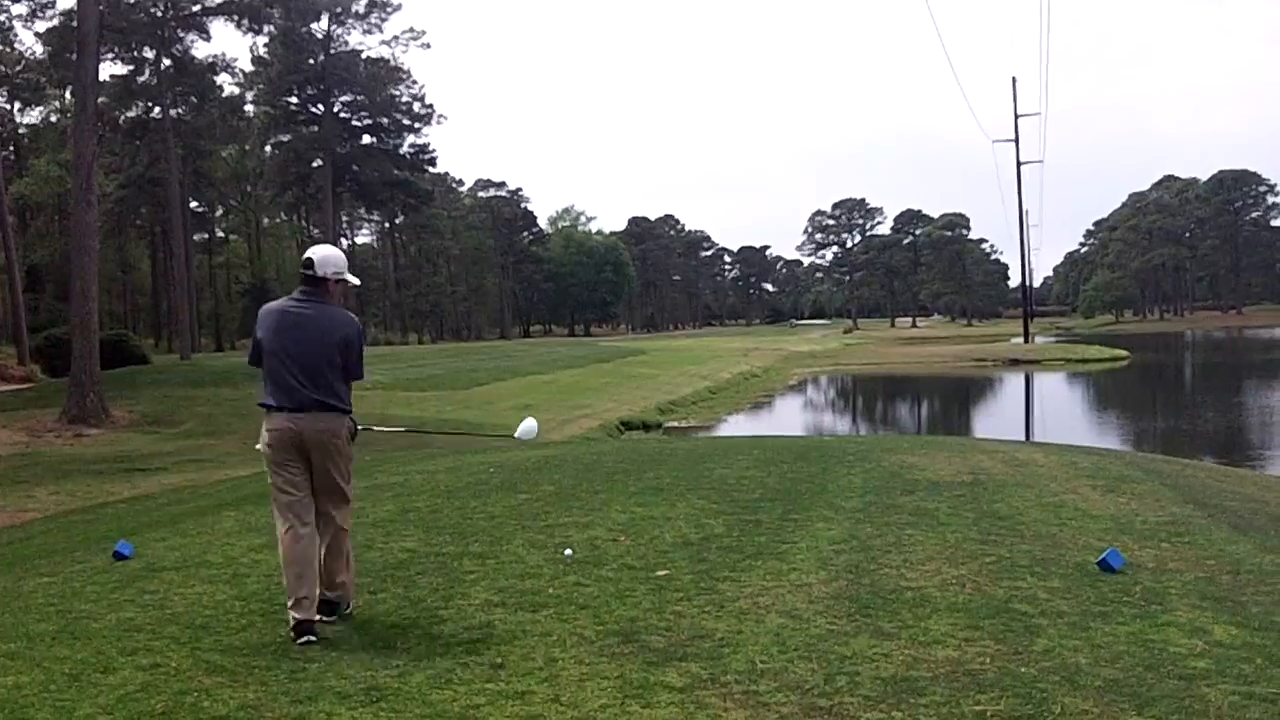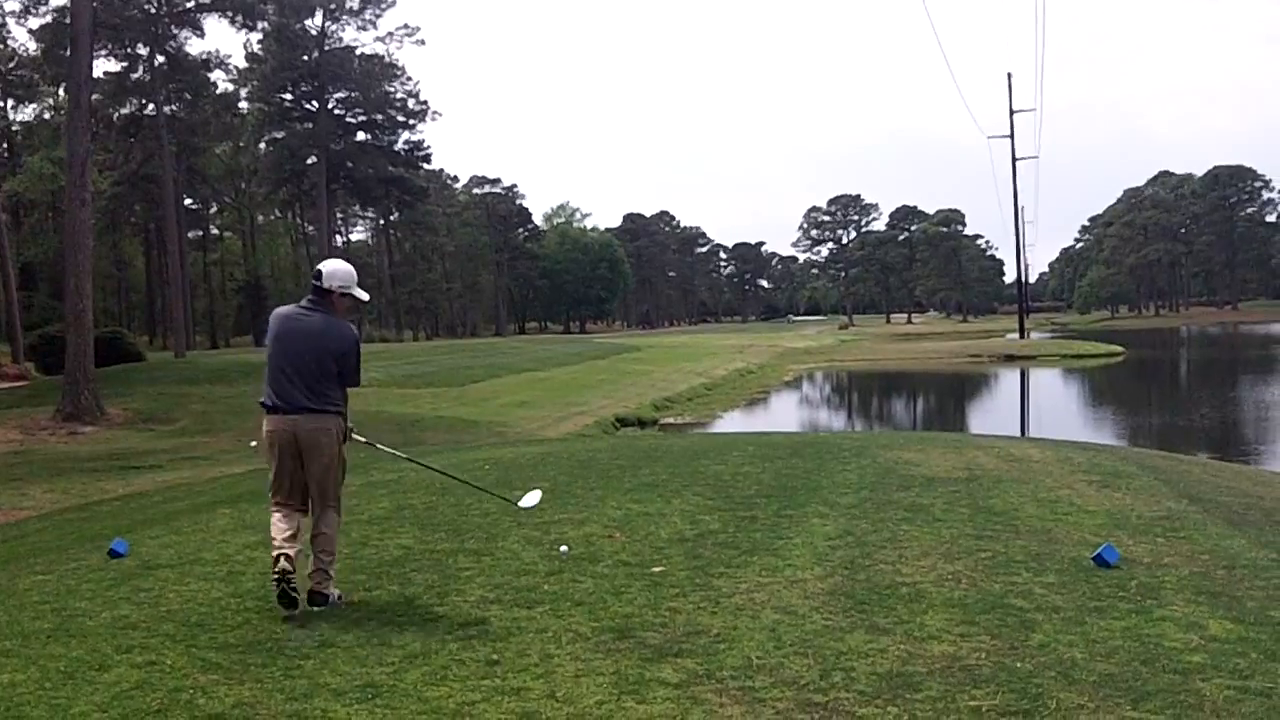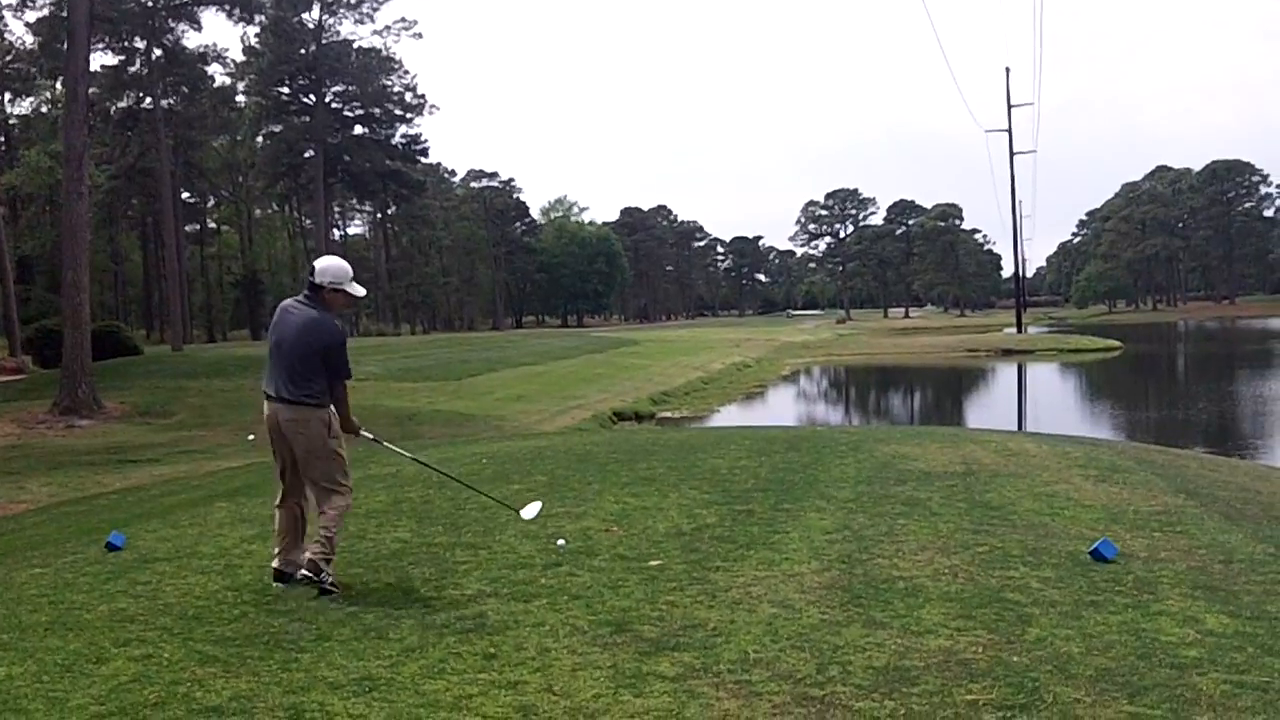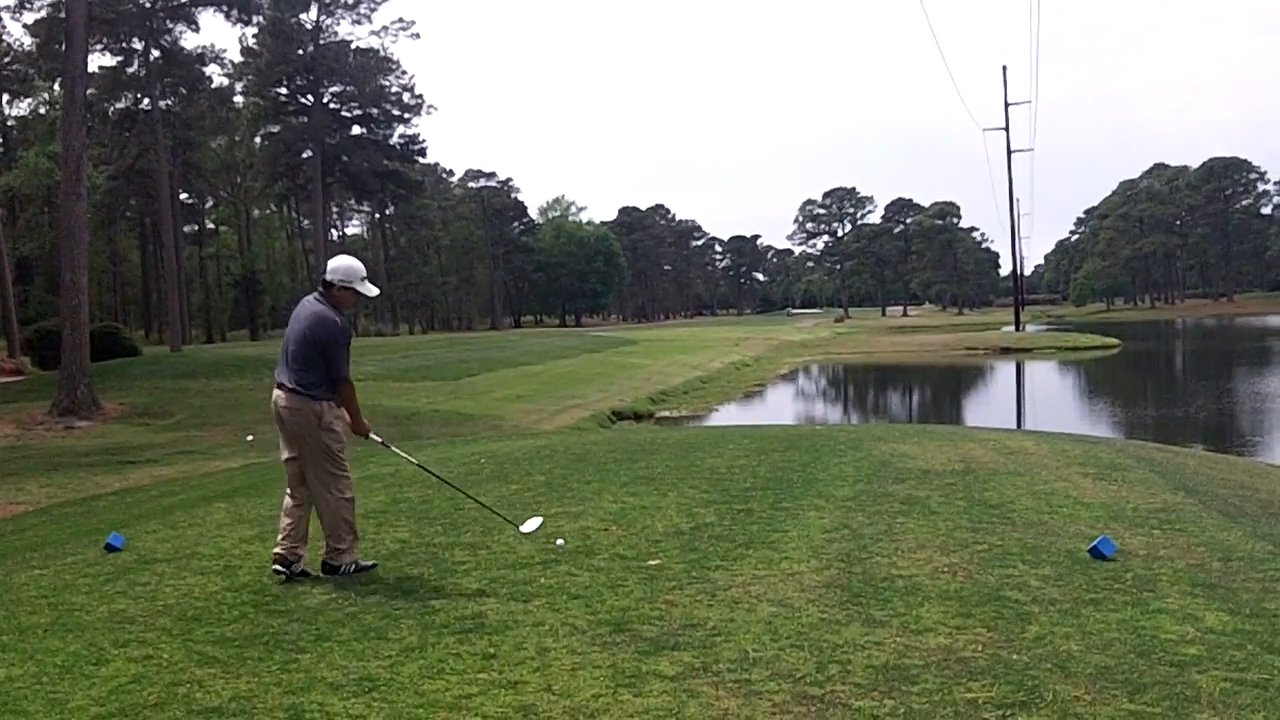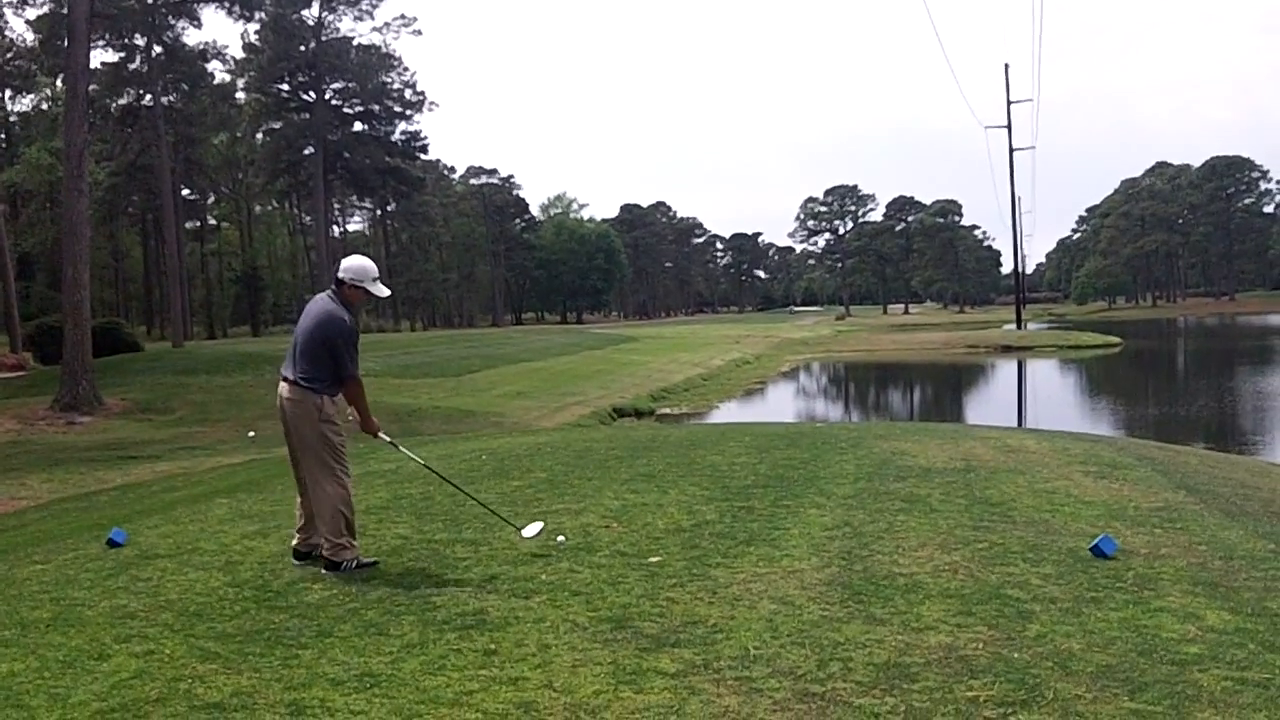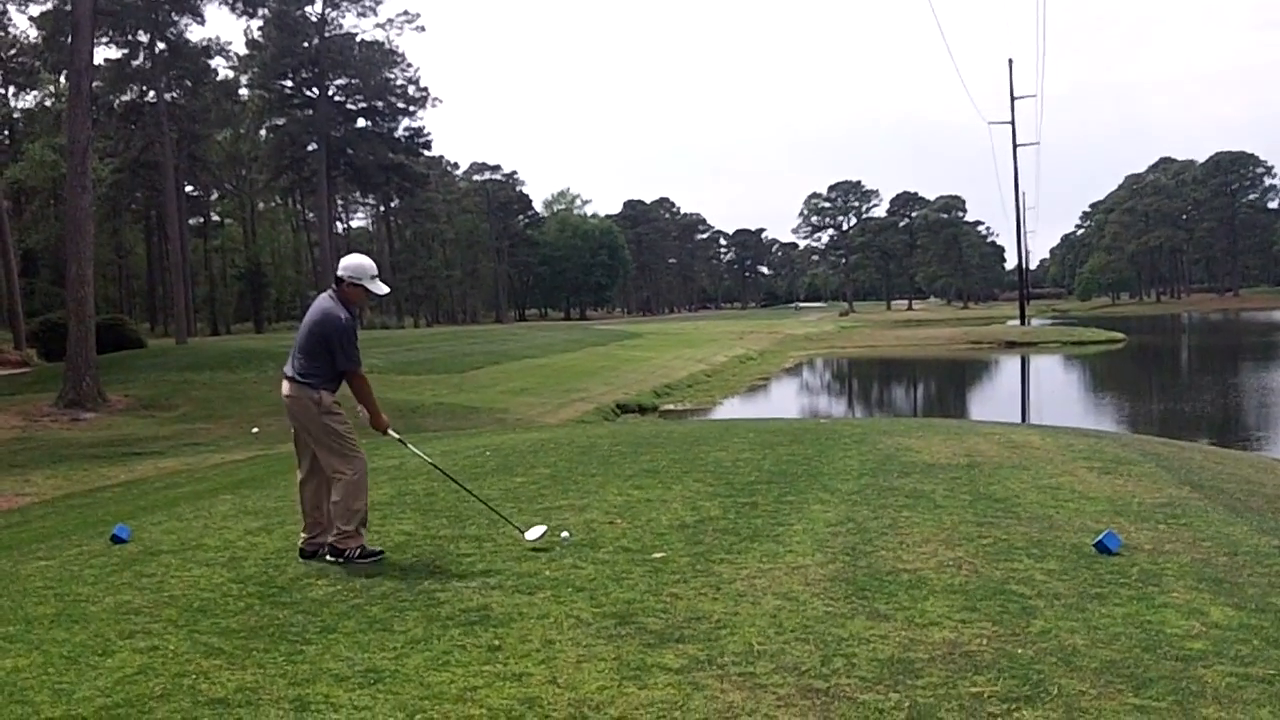
dt=0.3s
person 1, frame 1
left shoulder: (268, 315)
right shoulder: (347, 324)
left elbow: (261, 367)
right elbow: (349, 379)
left hip: (280, 425)
right hip: (328, 425)
left knee: (293, 522)
right knee: (334, 514)
left ankle: (304, 616)
right ankle: (333, 595)
person 1, frame 2
left shoulder: (278, 318)
right shoulder: (345, 334)
right elbow: (345, 387)
right wrist: (341, 424)
left hip: (278, 423)
right hip: (322, 425)
left knee: (285, 503)
right knee: (326, 508)
left ankle: (284, 565)
right ankle: (320, 586)
person 1, frame 3
left shoulder: (284, 310)
right shoulder: (330, 329)
right elbow: (338, 384)
right wrist: (346, 421)
left hip: (275, 410)
right hip: (309, 416)
left knee: (290, 492)
right knee: (335, 492)
left ankle: (285, 566)
right ankle: (316, 563)
person 1, frame 4
left shoulder: (307, 304)
right shoulder: (333, 325)
right elbow: (341, 381)
left wrist: (337, 409)
right wrist: (356, 420)
left hip: (285, 399)
right hip: (309, 407)
left knee: (300, 483)
right knee: (335, 485)
left ankle: (288, 554)
right ankle: (339, 558)
person 1, frame 5
left shoulder: (321, 301)
right shoulder: (341, 322)
right elbow: (350, 378)
left wrist: (356, 408)
right wrist: (366, 418)
left hip: (291, 393)
right hip: (312, 402)
left knee: (311, 476)
right knee: (333, 479)
left ankle: (307, 544)
right ankle: (339, 554)
person 1, frame 6
left shoulder: (327, 301)
right shoulder: (339, 320)
right elbow: (354, 374)
left wrist: (366, 406)
right wrist: (375, 414)
left hip: (298, 392)
right hip: (312, 397)
left knee: (314, 471)
right knee: (350, 465)
left ankle: (314, 542)
right ankle: (346, 543)
